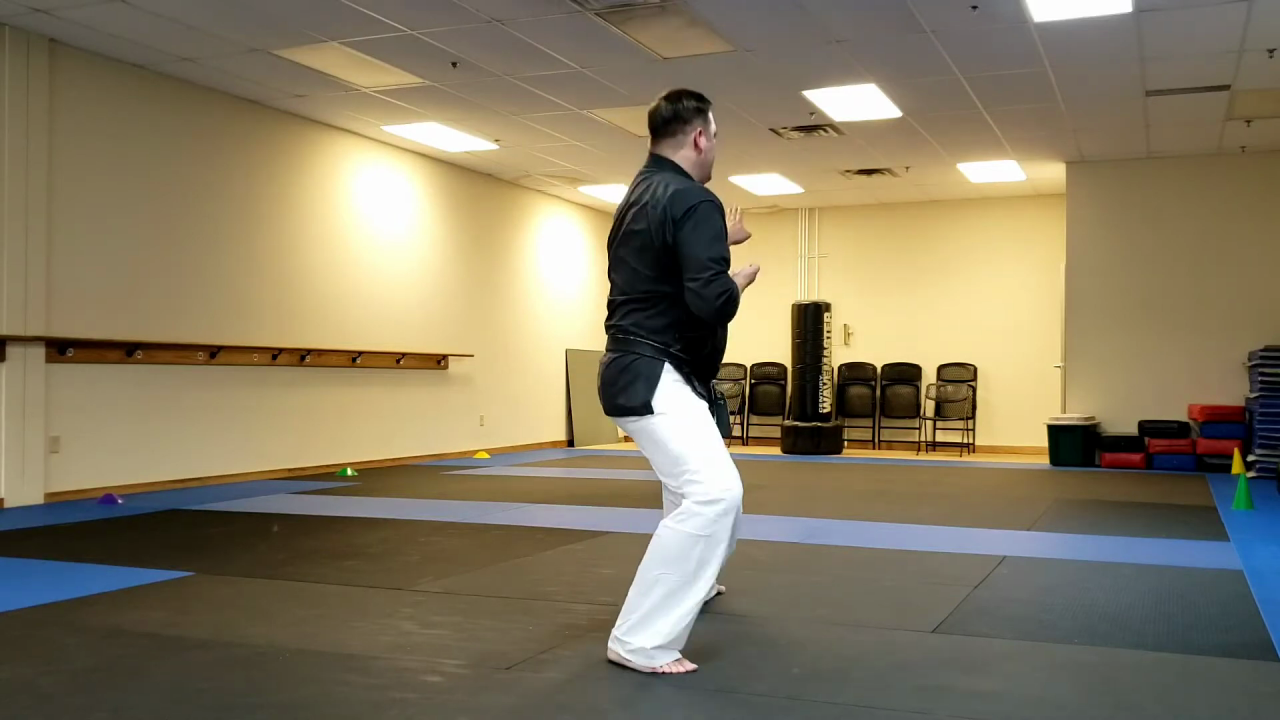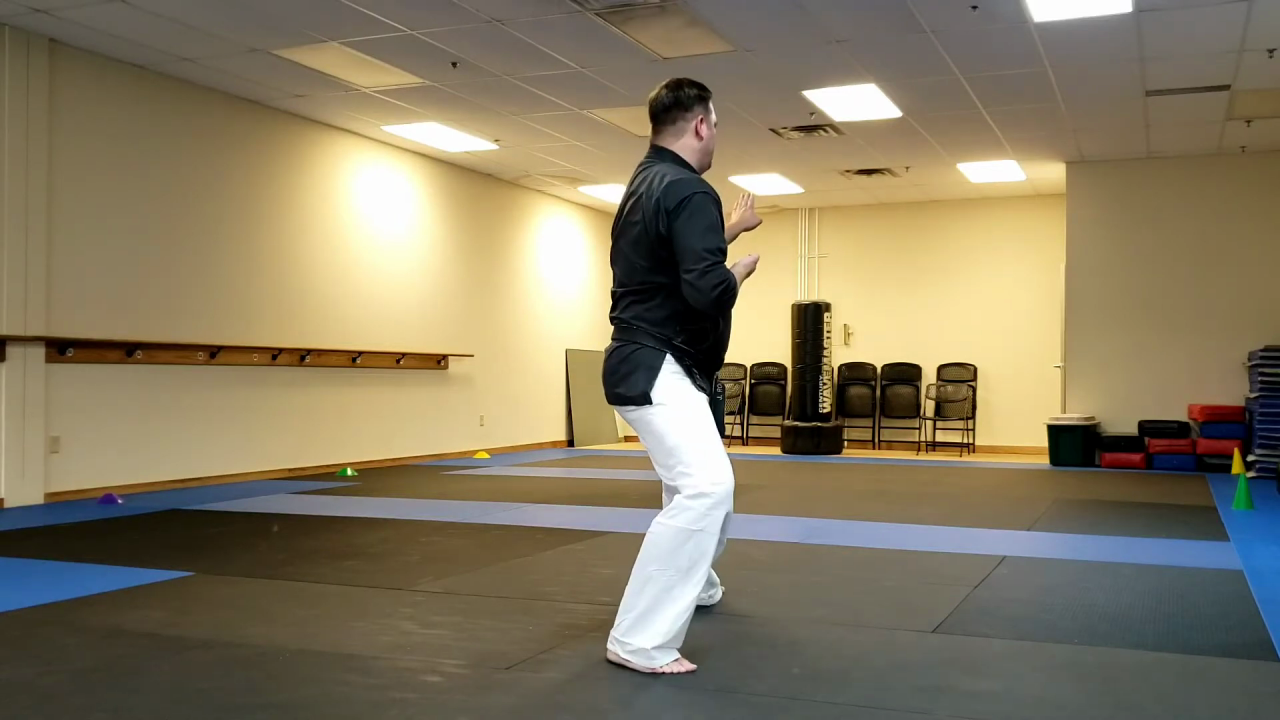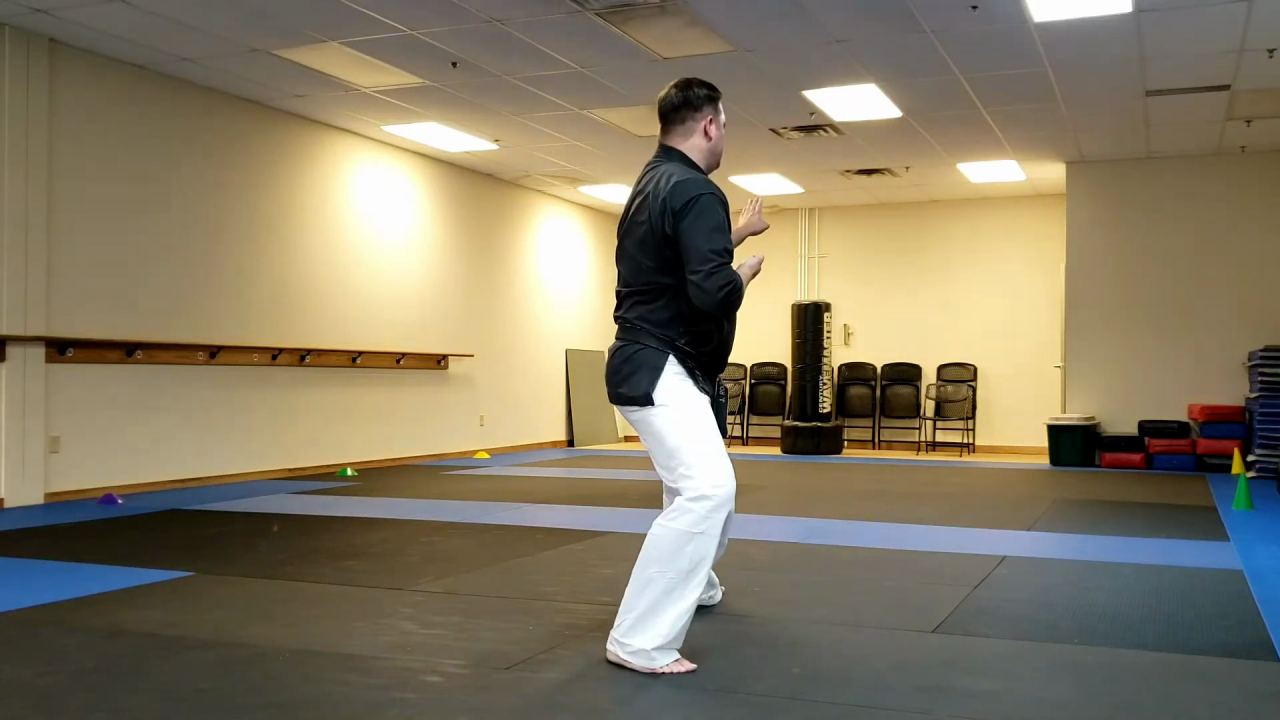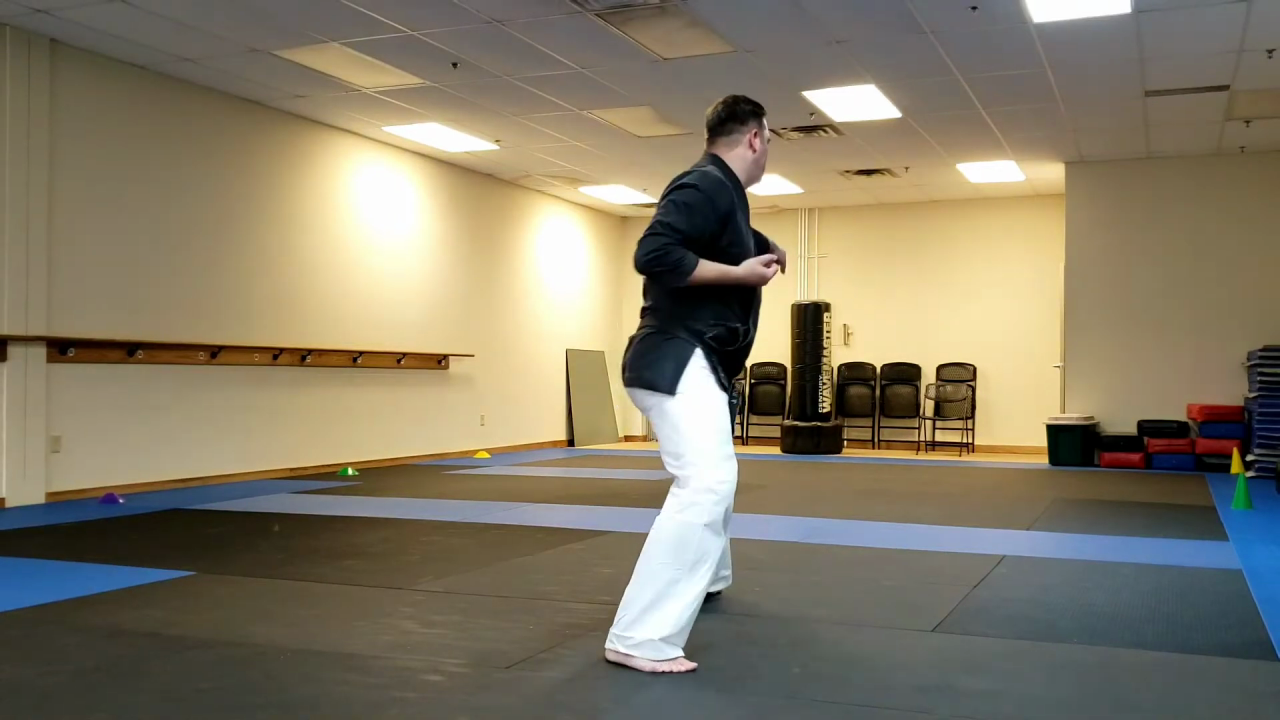
dt=0.4s
person 1, frame 1
left shoulder: (642, 195)
right shoulder: (693, 202)
right elbow: (711, 301)
left wrist: (721, 241)
right wrist: (742, 276)
left hip: (642, 370)
right hip: (655, 376)
left knee: (695, 487)
right knee: (714, 495)
left ankle: (692, 582)
right ankle: (640, 641)
person 1, frame 2
left shoulder: (647, 183)
right shoulder: (687, 191)
right elbow: (707, 291)
left wrist: (730, 230)
right wrist: (741, 268)
left hip: (648, 361)
right hip: (658, 367)
left knee: (696, 482)
right knee: (706, 488)
left ankle: (694, 584)
right ankle: (639, 641)
person 1, frame 3
left shoulder: (657, 181)
right shoulder: (693, 190)
right elbow: (714, 290)
left wrist: (739, 232)
right wrist: (747, 268)
left hip: (656, 362)
right hip: (660, 368)
left knee: (698, 485)
right knee: (707, 491)
left ankle: (694, 585)
right ankle: (639, 641)
person 1, frame 4
left shoulder: (718, 191)
right shoulder: (706, 186)
right elbow: (653, 255)
left wrist: (761, 255)
right wrist: (741, 274)
left hip: (681, 358)
right hip: (680, 360)
left knee: (708, 477)
right knee: (703, 491)
left ankle: (706, 575)
right ankle: (640, 637)
